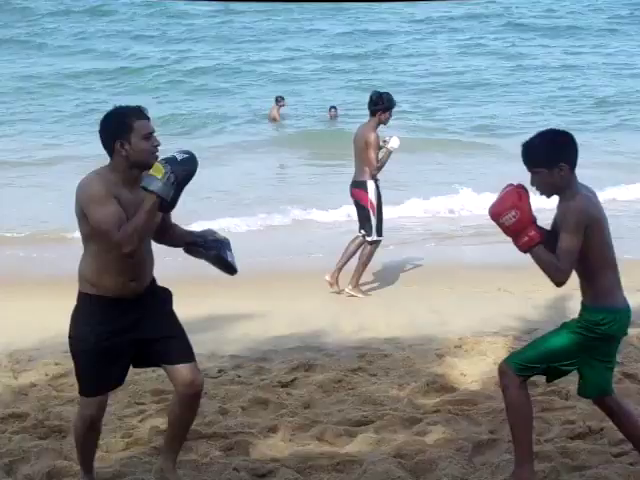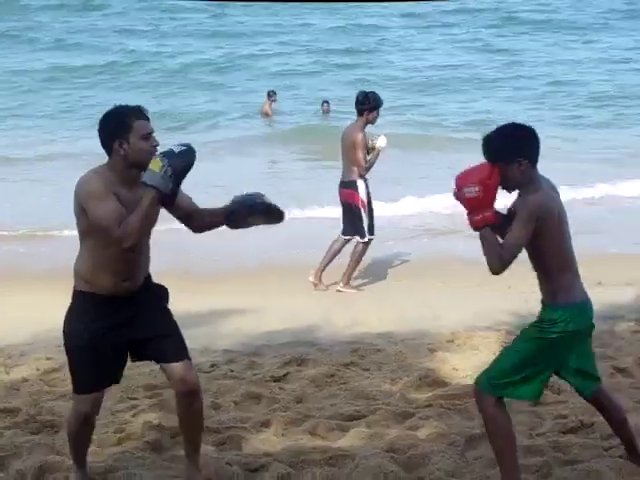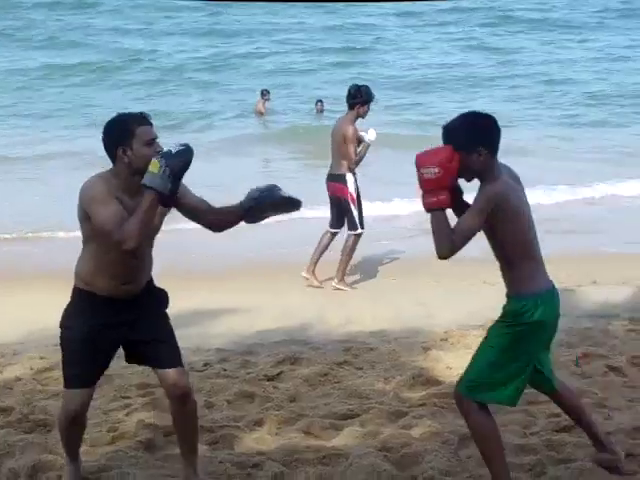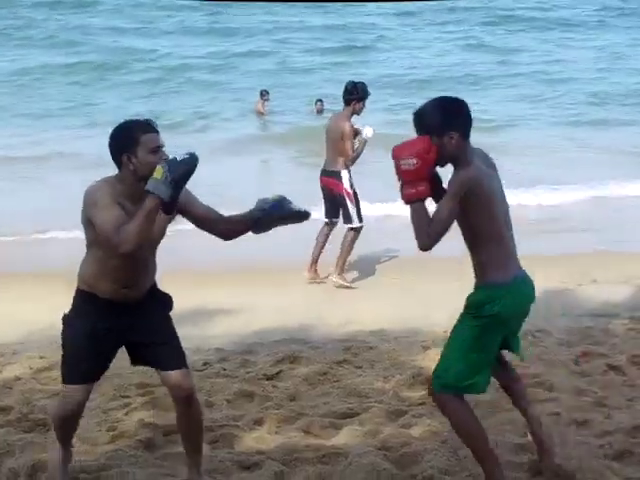
dt=0.1s
person 1, frame 1
left shoulder: (151, 179)
right shoulder: (93, 188)
right elbow: (125, 242)
left wrist: (197, 241)
right wrist: (156, 193)
left hip: (147, 299)
right hip: (98, 308)
left knee: (191, 383)
right knee: (93, 405)
person 1, frame 2
left shoulder: (155, 178)
right shoulder: (93, 185)
left elbow: (197, 220)
right elbow: (127, 238)
left wrist: (233, 211)
right wrist: (154, 186)
left hip: (143, 297)
right hip: (96, 309)
left knee: (187, 382)
right knee: (87, 403)
person 1, frame 3
left shoulder: (167, 184)
right shoulder: (97, 190)
left elbow: (214, 219)
right elbow: (129, 240)
left wrist: (251, 205)
right wrist: (155, 188)
left hip: (142, 300)
right hip: (92, 306)
left knee: (179, 387)
right knee: (76, 402)
person 1, frame 4
left shoulder: (173, 192)
right shoulder: (100, 195)
left elbow: (222, 228)
right elbow: (126, 244)
left wrist: (259, 215)
right wrist: (156, 195)
left hip: (145, 303)
right hip: (95, 308)
left knee: (183, 388)
right knee: (72, 401)
right ankle: (62, 450)
person 2, frame 1
left shoulder: (576, 208)
right shoulder: (577, 196)
left elbow: (560, 275)
right elbow: (555, 243)
left wrist: (528, 237)
right wrist: (533, 231)
left hip: (602, 317)
right hip: (608, 312)
left knee: (511, 370)
right knee: (601, 394)
person 2, frame 2
left shoulder: (534, 202)
right shoulder: (539, 189)
left elbow: (497, 264)
right elbow: (523, 235)
left wrist: (478, 215)
right wrist: (489, 213)
left hip: (562, 316)
right hip: (574, 309)
left knee: (486, 391)
right knee: (591, 388)
person 2, frame 3
left shoulder: (494, 190)
right shoulder: (502, 175)
left elbow: (446, 249)
right elbow: (481, 218)
left wrist: (434, 199)
right wrist: (449, 189)
left hip: (528, 307)
right hip: (543, 299)
left knee: (468, 397)
right knee: (543, 381)
right ankle: (604, 446)
person 2, frame 4
left shoulder: (468, 178)
right shoulder: (480, 159)
left elbow: (426, 241)
right elbow: (451, 205)
left wrist: (413, 190)
right wrist: (428, 183)
left hip: (494, 295)
right hip: (517, 286)
left knee: (443, 389)
right knee: (493, 360)
right ankle: (542, 440)
person 3, frame 1
left shoulder: (361, 130)
right shoulder: (372, 134)
right elbow: (375, 169)
left wrist: (382, 147)
right wrist: (391, 149)
left hip: (357, 185)
right hip: (367, 187)
left knee: (364, 236)
right knee: (373, 239)
left ankle: (334, 275)
right ankle: (353, 285)
person 3, frame 2
left shoulder: (349, 130)
right shoulder: (359, 135)
right elbow: (363, 169)
left wrist: (370, 148)
right wrist: (378, 150)
left hip: (345, 185)
right hip: (356, 187)
left knee: (347, 235)
right knee: (365, 238)
left ankle: (317, 275)
right ankle: (344, 282)
person 3, frame 3
left shoulder: (340, 123)
right shoulder: (350, 129)
right elbow: (353, 163)
left wrist: (360, 140)
right wrist: (368, 142)
left hip: (331, 179)
right hip: (344, 181)
left knee: (334, 229)
right knee: (355, 230)
left ankle: (310, 270)
right ankle: (339, 279)
person 3, frame 4
left shoulder: (334, 118)
right shoulder: (346, 125)
right elbow: (350, 159)
left wrist: (357, 134)
right wrist: (364, 139)
left hip: (326, 175)
right hip: (339, 177)
left knee: (329, 222)
right knee: (355, 225)
left ankle: (312, 269)
right ankle: (338, 273)
